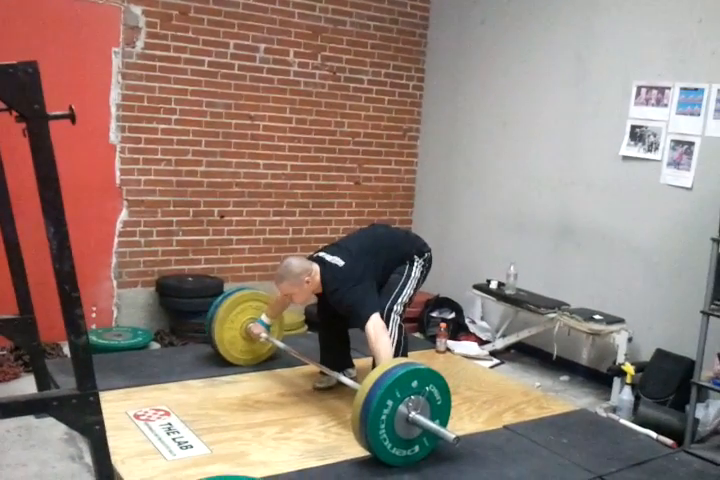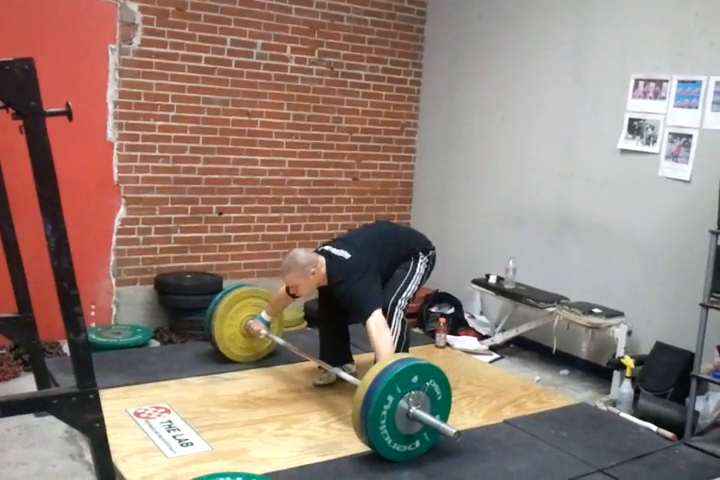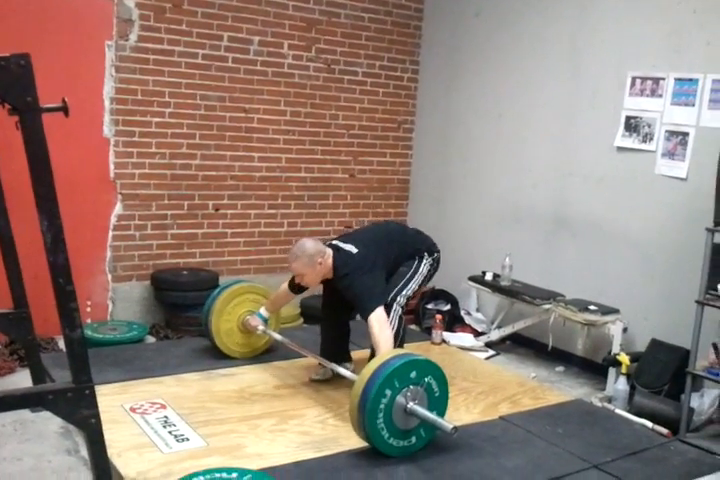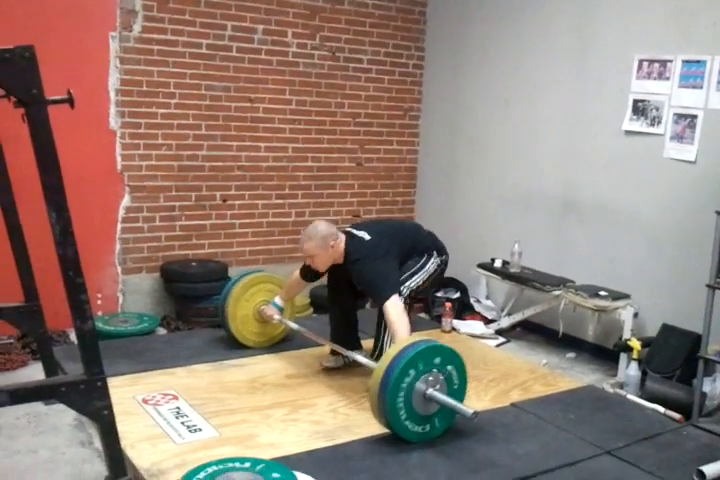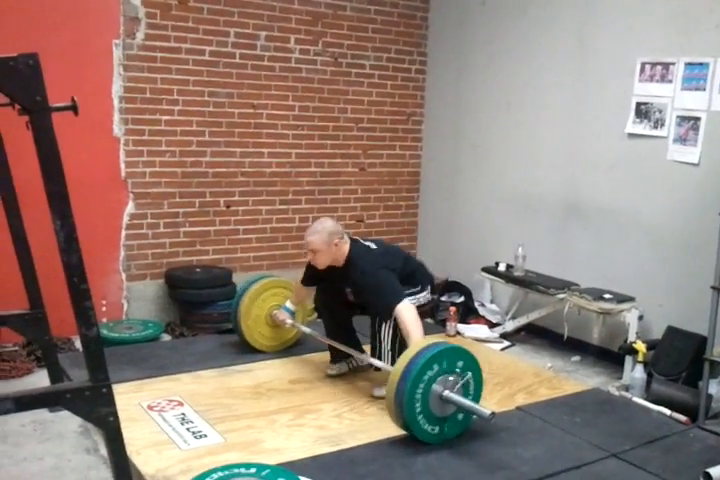
dt=0.2s
person 1, frame 1
left shoulder: (344, 285)
right shoulder: (309, 269)
left elbow: (375, 328)
right elbow: (282, 297)
right wrist: (263, 322)
left hip: (412, 256)
right hip: (377, 251)
left knee: (387, 311)
right knee: (329, 307)
right ankle: (340, 367)
person 1, frame 2
left shoulder: (349, 278)
right shoulder: (316, 262)
left elbow: (376, 324)
right elbow: (284, 294)
right wrist: (263, 319)
left hip: (415, 254)
right hip: (380, 248)
left knee: (391, 307)
right knee: (331, 303)
right ankle: (339, 363)
person 1, frame 3
left shoulder: (354, 273)
right shoulder: (319, 258)
left elbow: (377, 320)
right elbow: (288, 290)
right wrist: (261, 315)
left hip: (420, 255)
right hip: (386, 250)
left knee: (389, 304)
right knee: (335, 300)
right ankle: (338, 360)
person 1, frame 4
left shoulder: (366, 260)
right shoulder: (331, 248)
left elbow: (393, 306)
right elbow: (300, 277)
right wrist: (277, 304)
left hip: (429, 254)
right hip: (395, 247)
left knee: (393, 295)
right knee: (339, 287)
right ankle: (349, 350)
person 1, frame 5
left shoulder: (368, 268)
right shoulder: (325, 258)
left elbow: (404, 309)
right elbow: (305, 285)
right wrist: (288, 309)
left hip: (417, 286)
left knee: (384, 311)
right knee: (326, 297)
right ankle: (352, 357)
